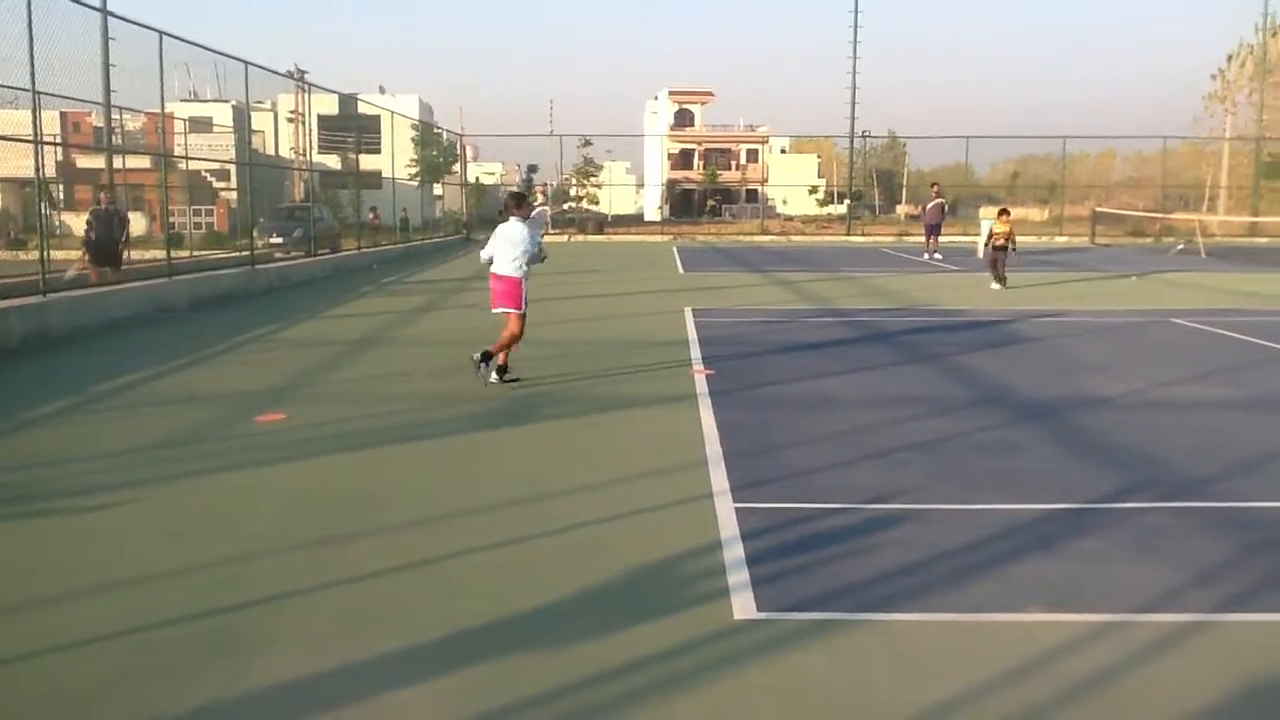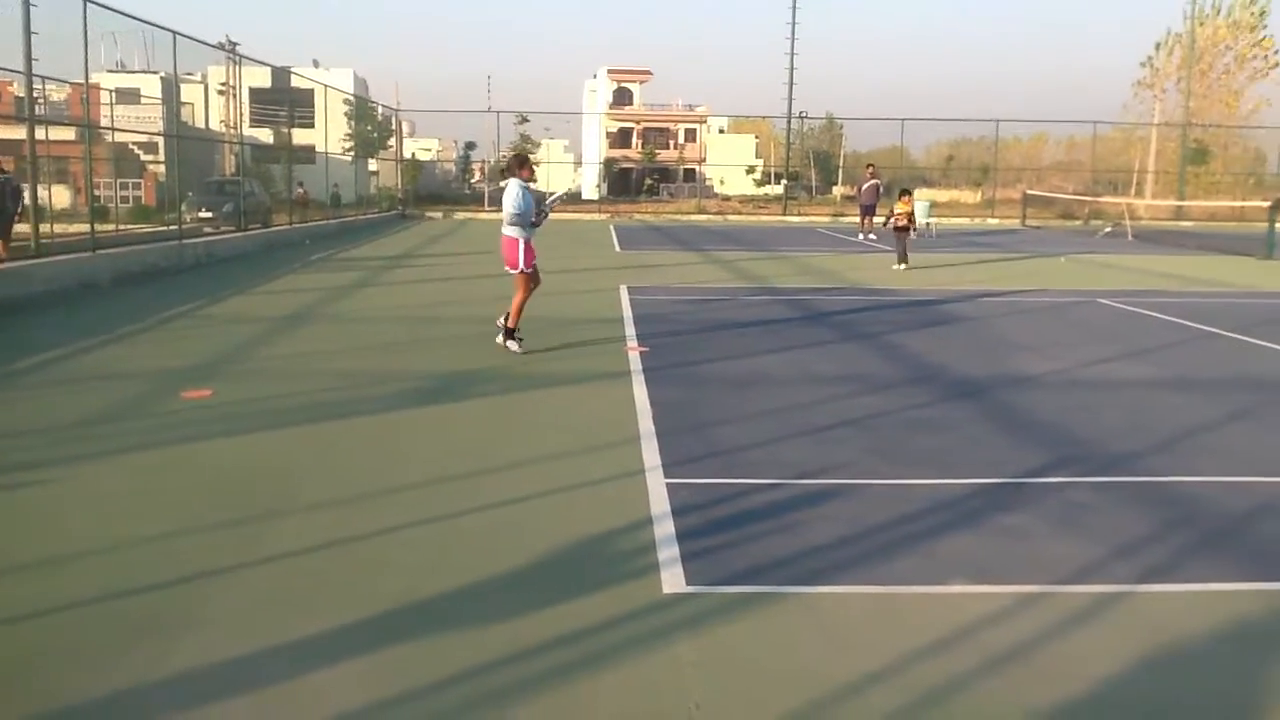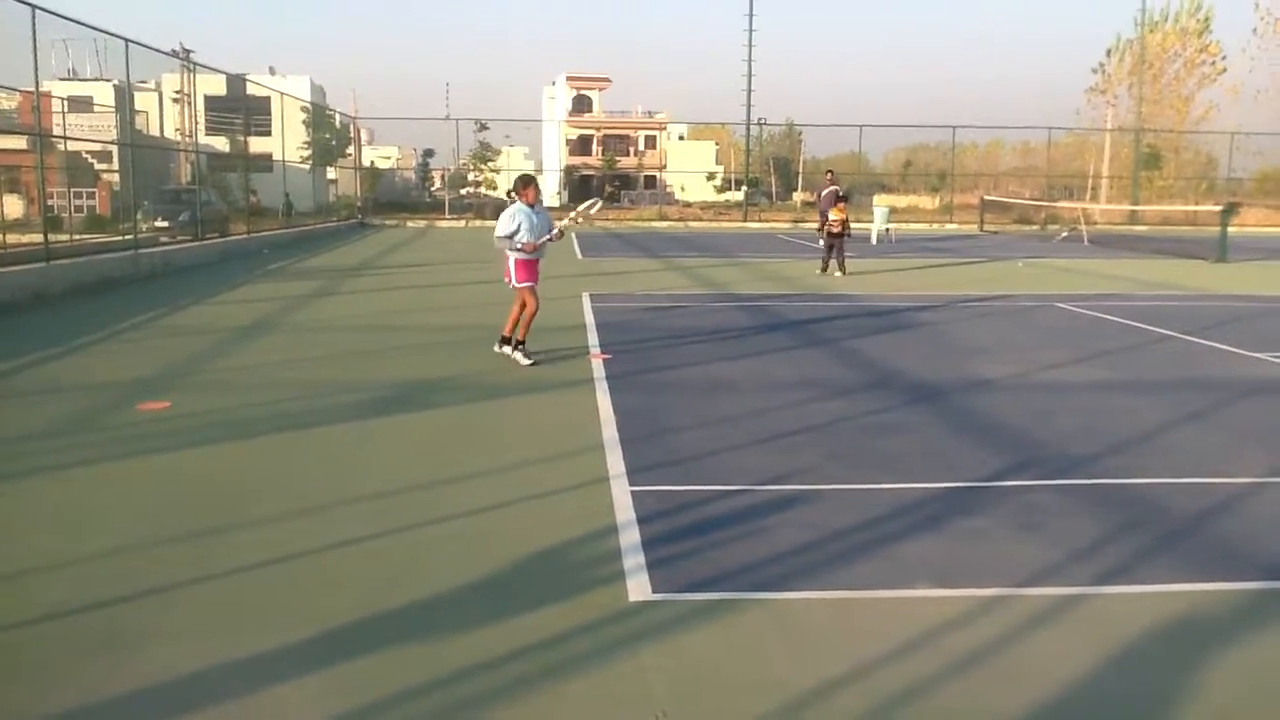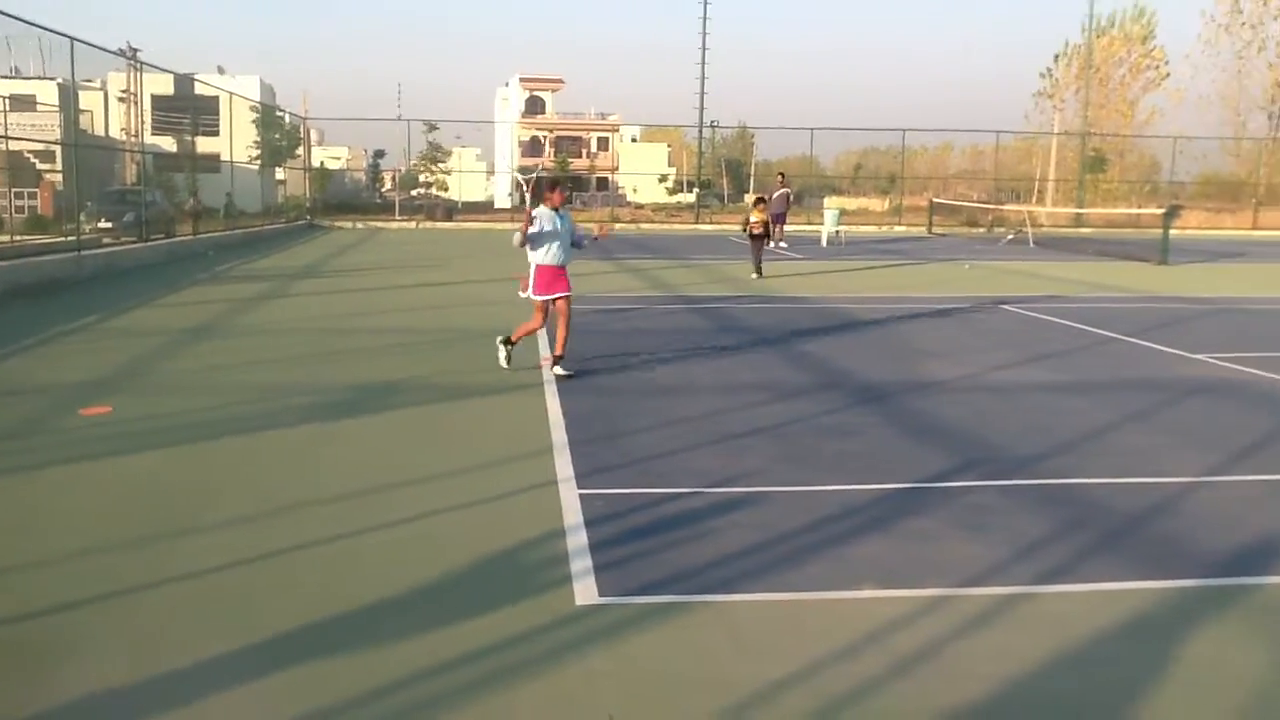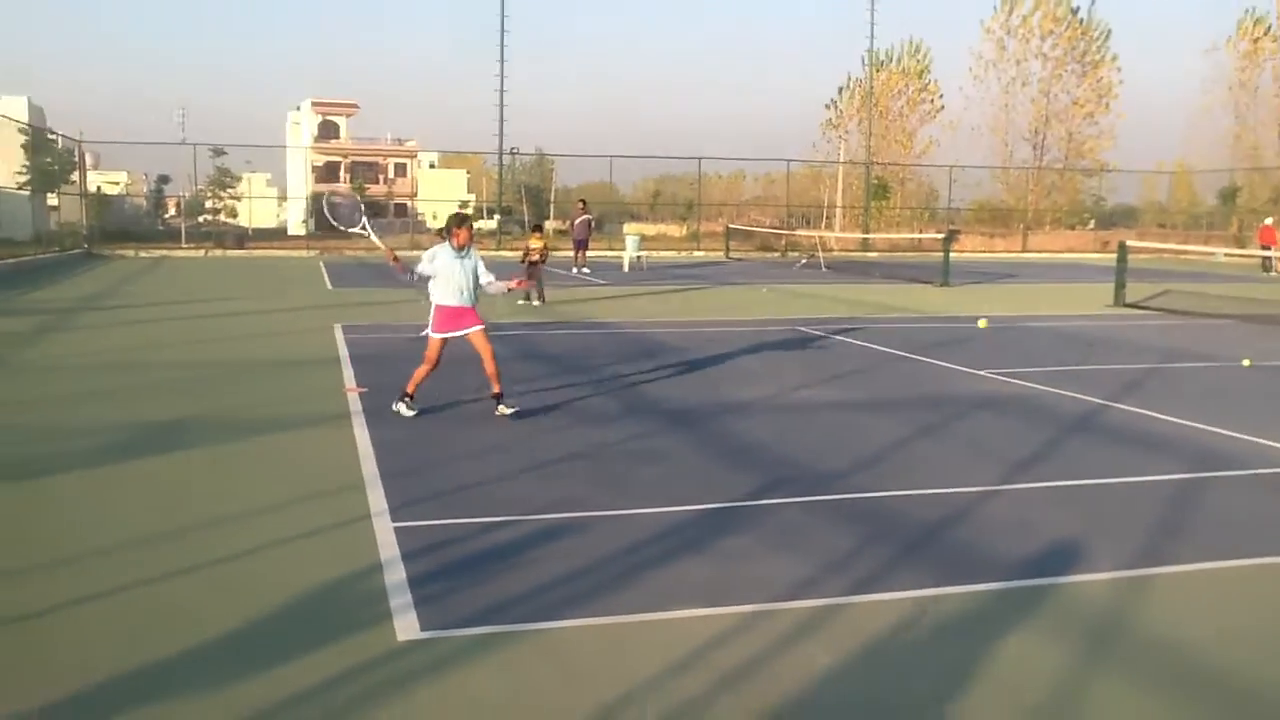
dt=0.5s
person 1, frame 1
left shoulder: (501, 229)
right shoulder: (523, 230)
left elbow: (485, 257)
right elbow: (529, 257)
right wrist: (539, 256)
left hip: (497, 278)
right hip: (514, 281)
left knee: (513, 328)
right knee: (516, 331)
left ankle: (500, 371)
right ankle: (485, 356)
person 1, frame 2
left shoulder: (520, 188)
right shoulder: (514, 189)
right elbow: (510, 218)
left wrist: (537, 214)
right wrist: (532, 221)
left hip: (519, 241)
right hip: (516, 242)
left knee: (534, 282)
right knee: (523, 290)
left ankle: (508, 319)
right ankle: (507, 334)
person 1, frame 3
left shoulder: (540, 211)
right shoulder: (512, 213)
left elbow: (549, 232)
right elbow: (499, 239)
left wrist: (556, 233)
right wrist: (522, 246)
left hip: (533, 262)
right hip: (518, 263)
left knee: (521, 304)
right knee: (533, 305)
left ankle: (505, 342)
right ankle: (519, 345)
person 1, frame 4
left shoulder: (565, 216)
right shoulder: (537, 216)
left elbow: (575, 242)
right elbow: (519, 243)
left wrist: (594, 236)
right wrist: (524, 229)
left hip: (560, 272)
right hip: (541, 270)
left knee: (564, 317)
right knee: (539, 321)
left ankle: (557, 362)
right ankle: (508, 342)
person 1, frame 5
left shoulder: (474, 256)
right shoulder: (435, 254)
left elbow: (489, 284)
right elbow: (414, 275)
left wrist: (509, 285)
right wrist: (397, 263)
left hip: (467, 312)
right hip: (443, 311)
left knee: (488, 352)
right knee: (431, 360)
left ankle: (499, 401)
right ankle: (404, 398)
